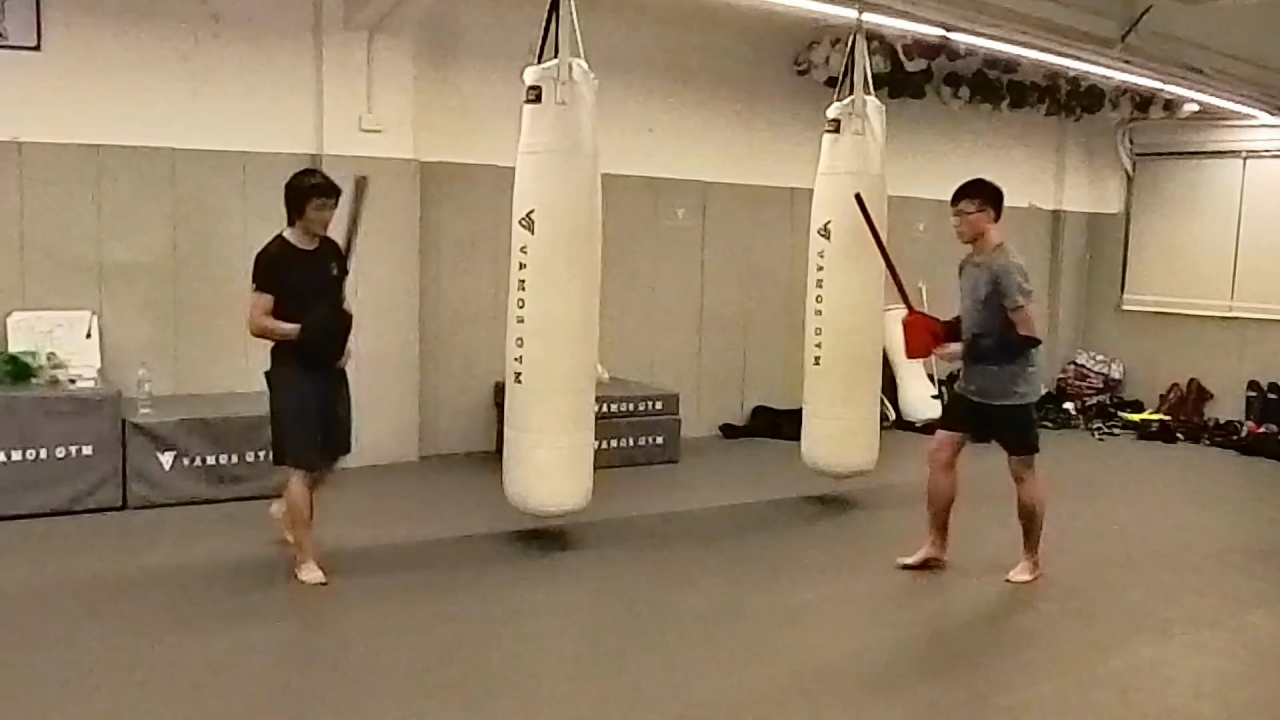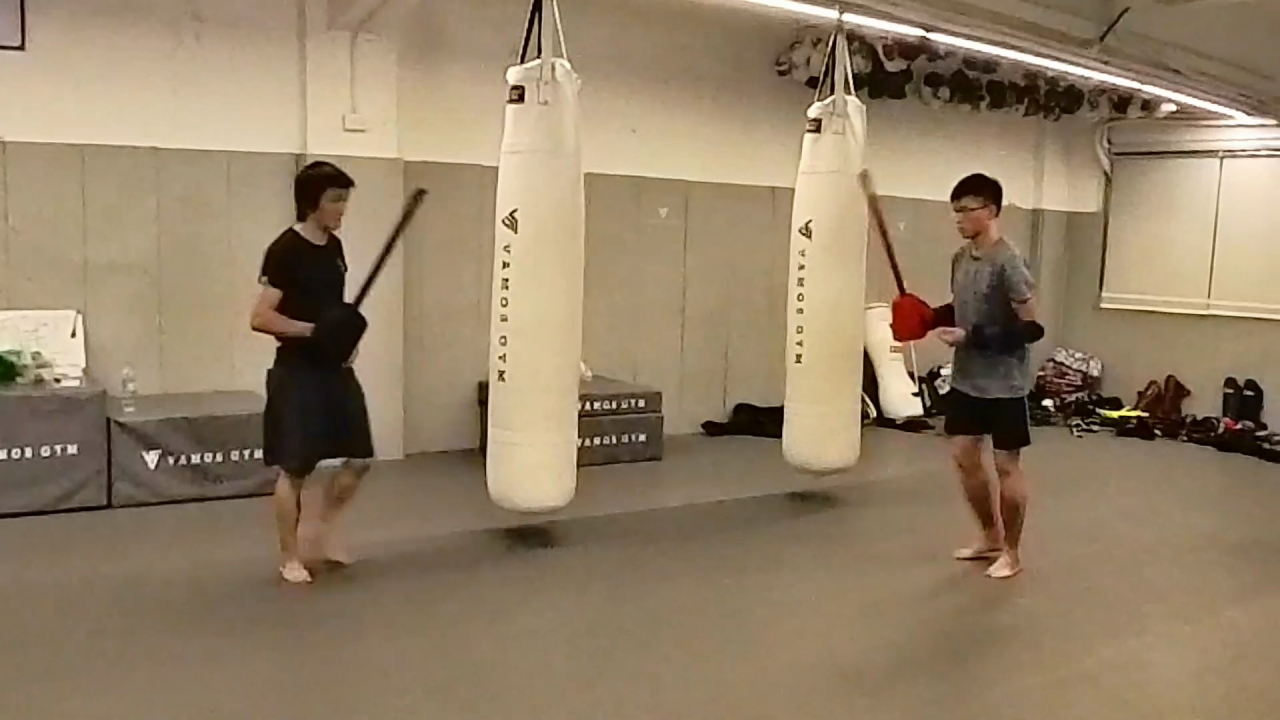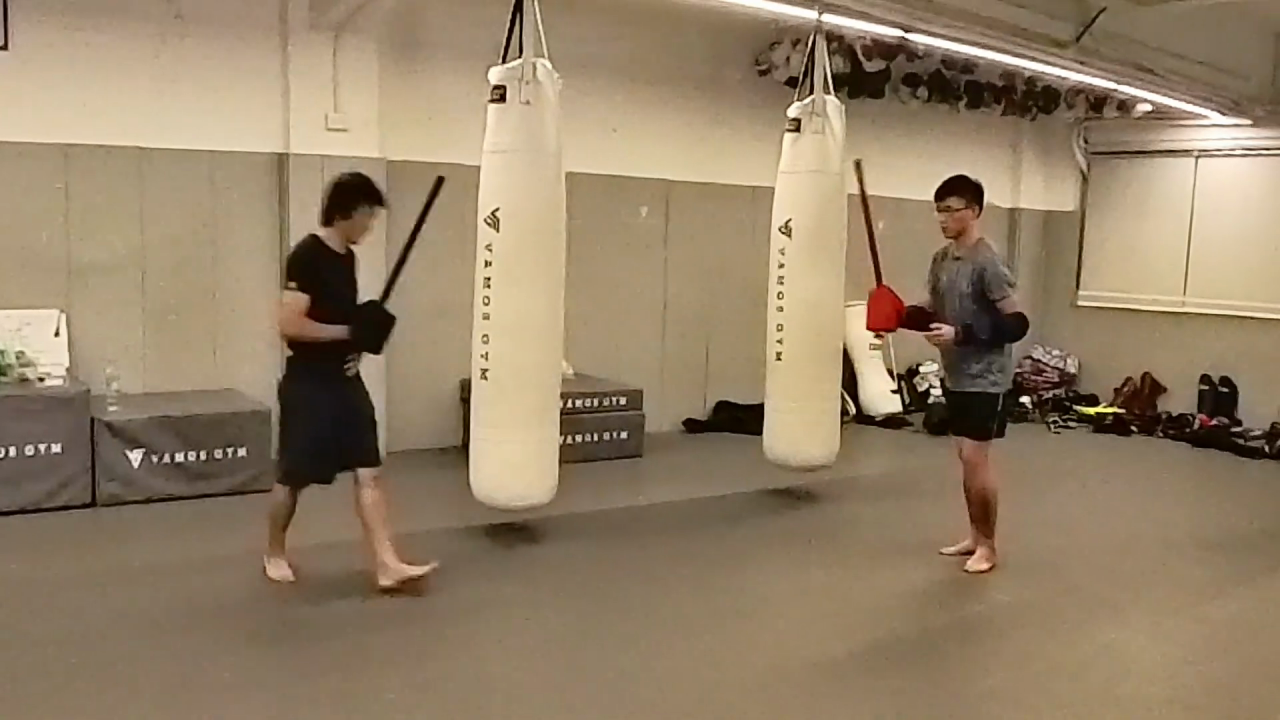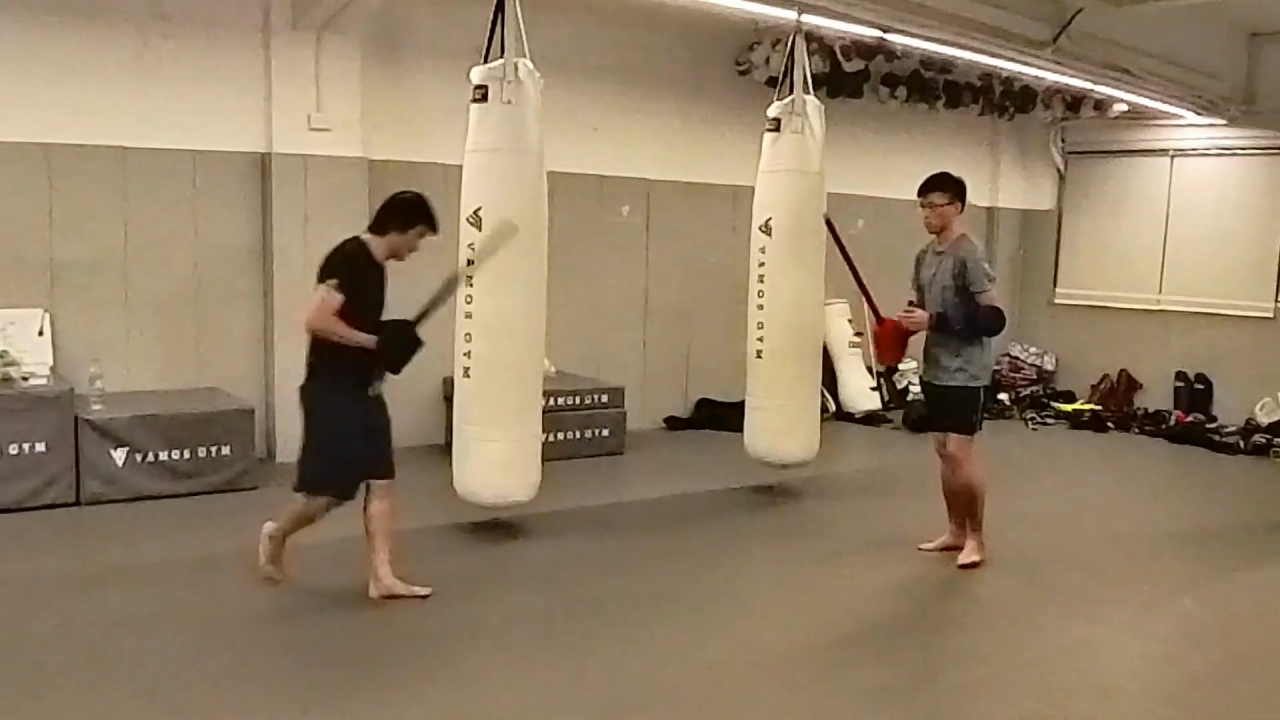
dt=0.2s
person 1, frame 1
left shoulder: (332, 250)
right shoulder: (274, 256)
right elbow: (257, 322)
left wrist: (342, 334)
right wrist: (302, 331)
left hip: (330, 368)
right hip: (293, 370)
left knee: (327, 458)
right knee: (301, 465)
left ankle: (286, 510)
right ankle: (305, 557)
person 1, frame 2
left shoulder: (334, 247)
right shoulder: (285, 250)
right elbow: (260, 318)
right wrist: (313, 331)
left hip: (336, 369)
right hip: (297, 372)
left knee: (358, 458)
right knee: (293, 470)
left ankle: (324, 531)
right ankle: (290, 557)
person 1, frame 3
left shoulder: (346, 256)
right shoulder: (307, 256)
right elbow: (290, 326)
left wrist: (363, 336)
right wrist: (349, 332)
left hip: (345, 380)
right hip: (309, 383)
left knee: (368, 473)
right knee: (294, 478)
left ankle: (387, 565)
right ankle: (275, 553)
person 1, frame 4
left shoulder: (375, 266)
right shoulder: (348, 259)
right elbow: (317, 321)
left wrist: (384, 352)
right wrist: (374, 342)
left hip: (363, 388)
right hip: (332, 389)
left knee: (380, 483)
right knee: (328, 491)
left ankle: (382, 576)
right ankle: (275, 536)
person 2, frame 1
left shoulder: (1007, 269)
right shoulder: (968, 264)
left elbow: (1027, 338)
left wrist: (967, 351)
right wrist: (943, 332)
left hip: (1011, 391)
right hip: (972, 386)
left knee: (1022, 472)
right knee: (940, 455)
left ankle: (1031, 558)
right ankle: (936, 546)
person 2, frame 2
left shoulder: (1008, 263)
right shoulder: (960, 258)
left elbow: (1031, 328)
left wrist: (971, 336)
right wrist: (928, 319)
left hip: (1004, 384)
right hip: (966, 380)
left knee: (1006, 466)
right knee: (964, 458)
left ankle: (1010, 553)
right ankle: (989, 537)
person 2, frame 3
left shoulder: (988, 262)
right shoulder: (941, 259)
left elbow: (1017, 324)
left wrist: (961, 335)
right wrist: (902, 315)
left hip: (985, 378)
right hip: (956, 377)
left knee: (977, 459)
right knee: (966, 458)
left ankle: (987, 545)
right ankle: (976, 536)
person 2, frame 4
left shoulder: (969, 256)
right shoulder: (925, 256)
left elbow: (993, 318)
left wrist: (935, 322)
right wrist: (902, 326)
left hip: (965, 373)
right hip: (934, 370)
left knee: (959, 452)
right knee: (944, 452)
left ankle: (975, 538)
right ankle: (957, 531)
